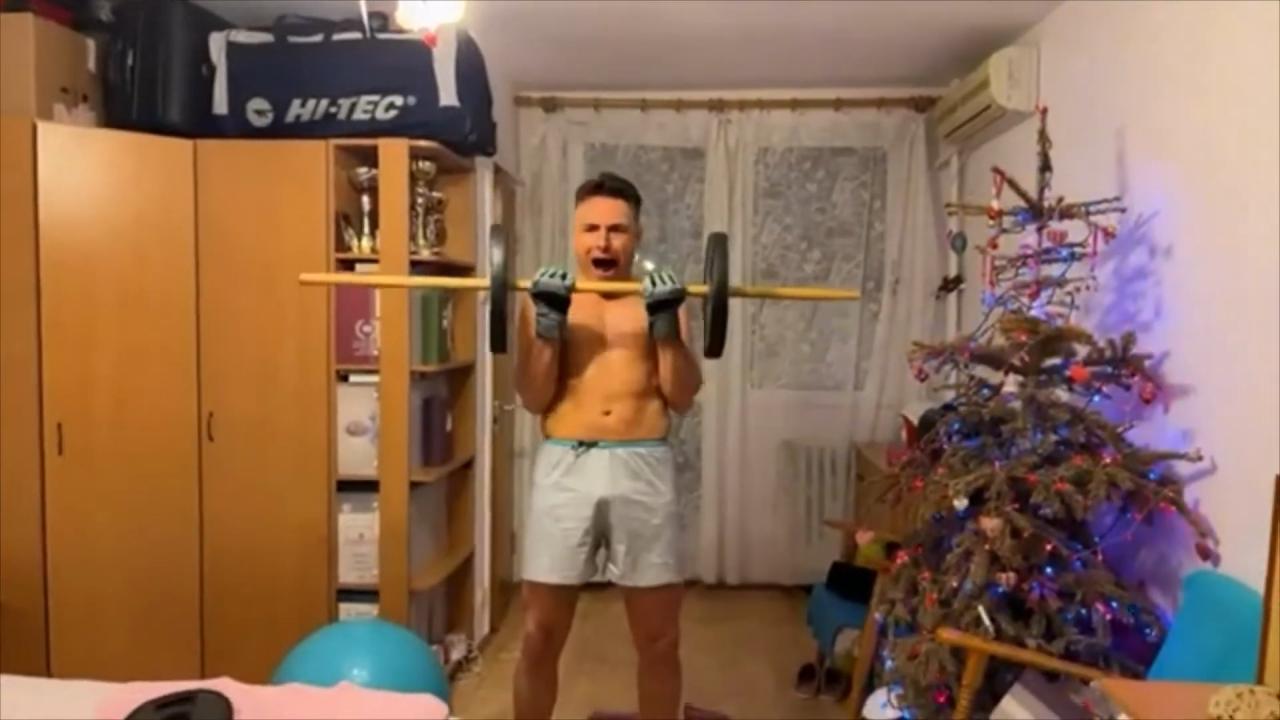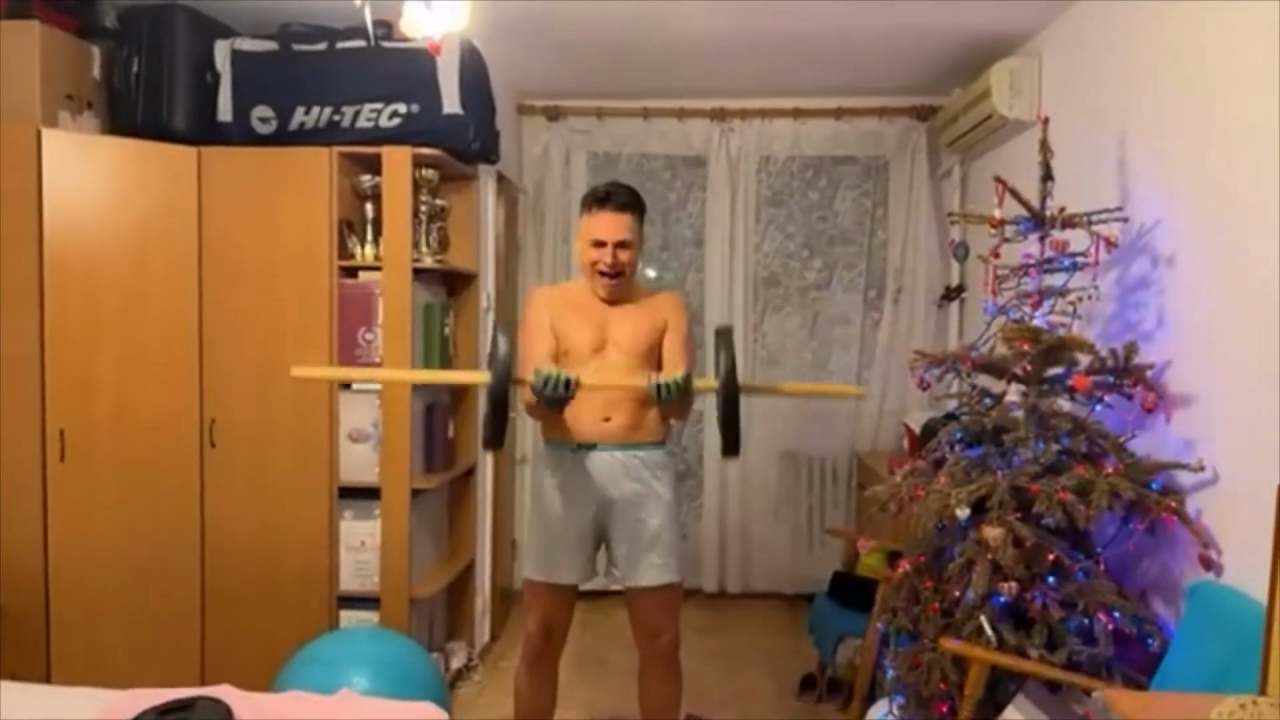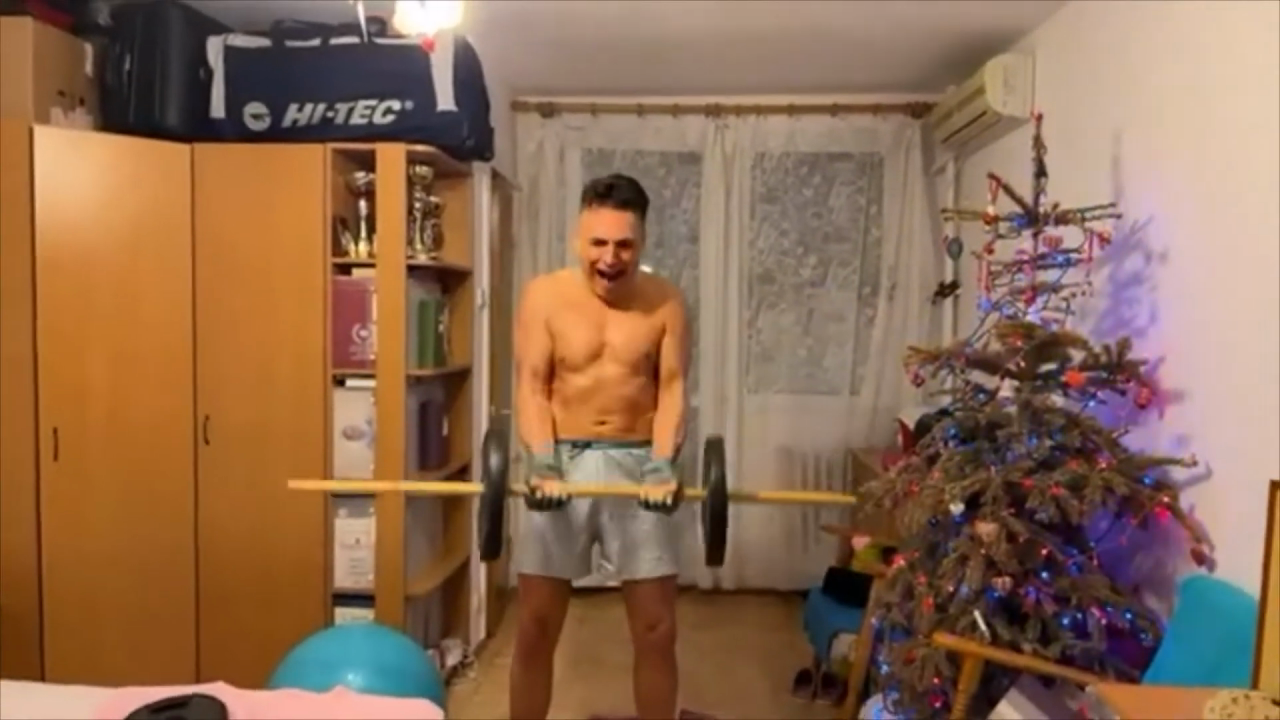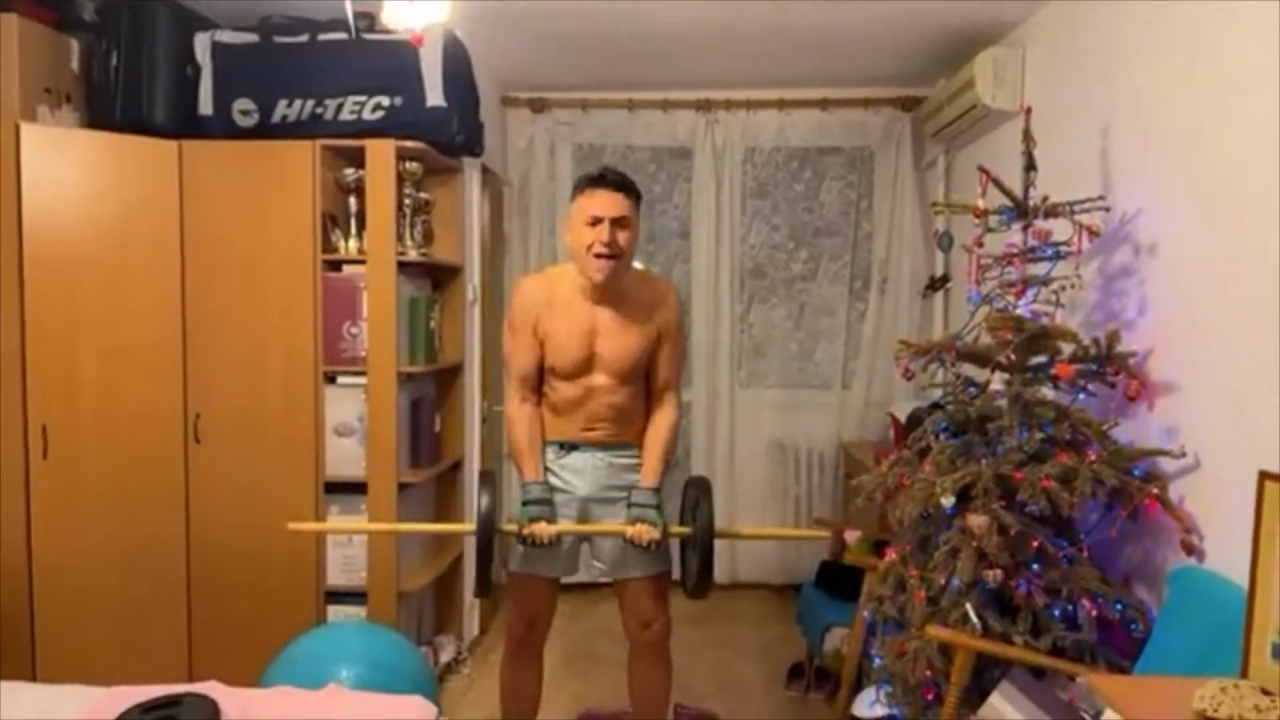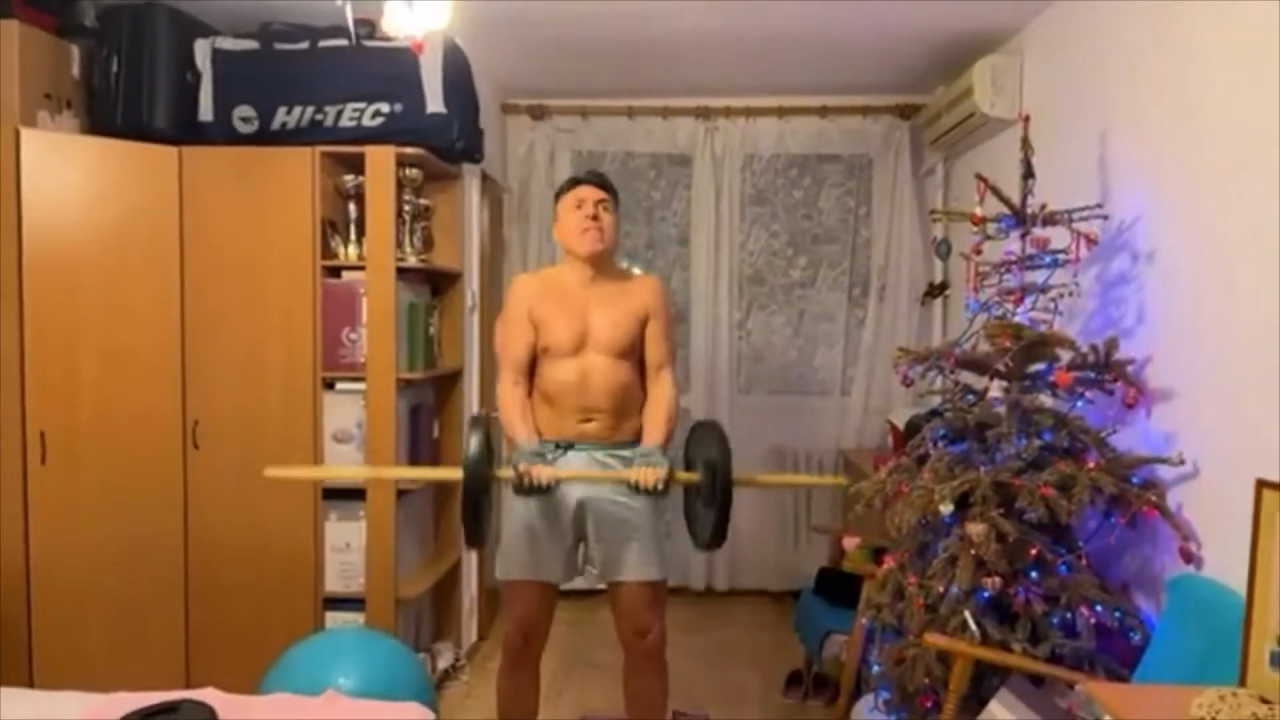
dt=0.3s
person 1, frame 1
left shoulder: (659, 300)
right shoulder: (546, 299)
left elbow: (682, 396)
right elbow: (534, 398)
left wrist: (666, 321)
right wrist: (548, 320)
left hip: (643, 470)
right hip: (565, 469)
left knee: (659, 640)
right knee: (540, 635)
person 1, frame 2
left shoulder: (665, 306)
right shoulder: (548, 302)
left elbow: (679, 391)
right elbow: (533, 389)
left wrist: (676, 392)
right wrist: (544, 392)
left hip: (644, 472)
right hip: (567, 469)
left knee: (660, 638)
right knee: (542, 635)
person 1, frame 3
left shoulder: (665, 301)
right shoulder: (543, 294)
left elbow: (672, 388)
right elbow: (531, 388)
left wrist: (664, 467)
right wrist: (543, 464)
left hip: (636, 468)
right hip: (563, 468)
left knee: (656, 629)
right knee: (535, 628)
person 1, frame 4
left shoulder: (660, 301)
right shoulder: (534, 295)
left elbow: (665, 402)
right elbow: (520, 398)
left wrist: (648, 495)
right wrist: (533, 495)
left hip: (625, 468)
right hip: (553, 466)
left knee: (650, 627)
right knee: (523, 629)
person 1, frame 5
left shoulder: (646, 291)
right shoulder: (528, 291)
left elbow: (661, 380)
right elbow: (511, 381)
left wrist: (653, 454)
right wrist: (527, 453)
left hip: (623, 470)
right hip: (546, 467)
left knee: (646, 634)
right knee: (521, 635)
